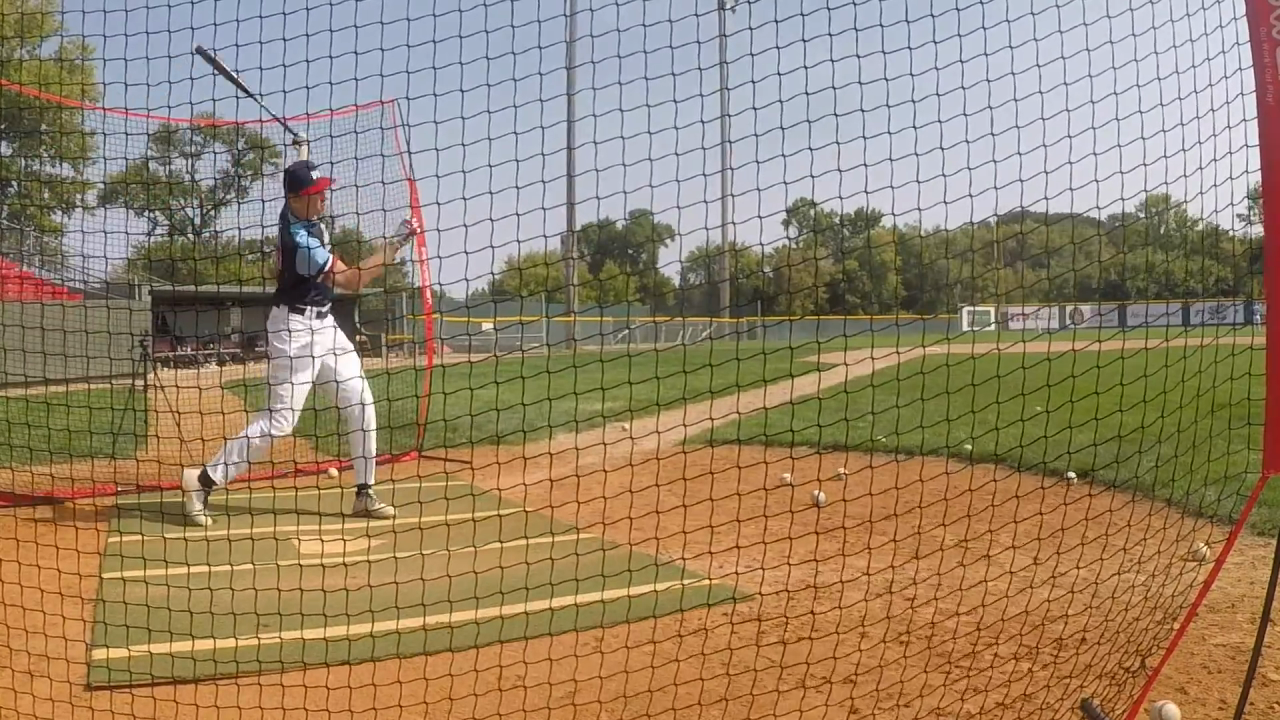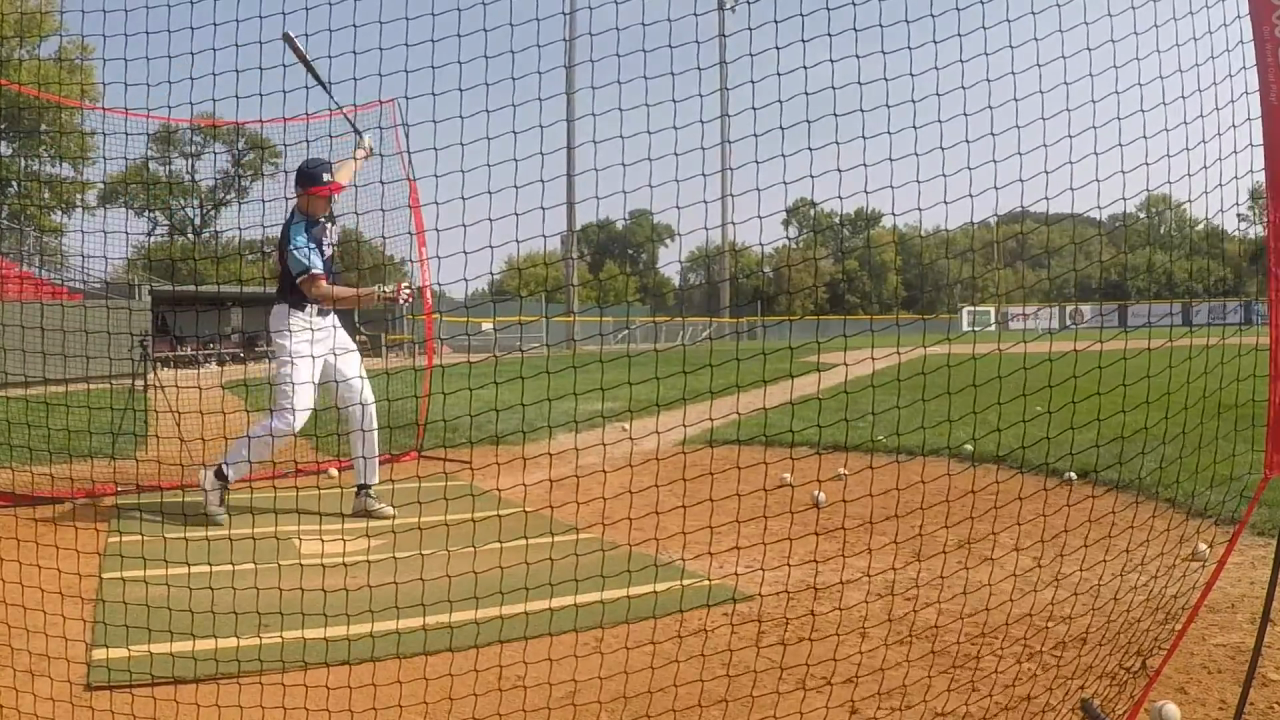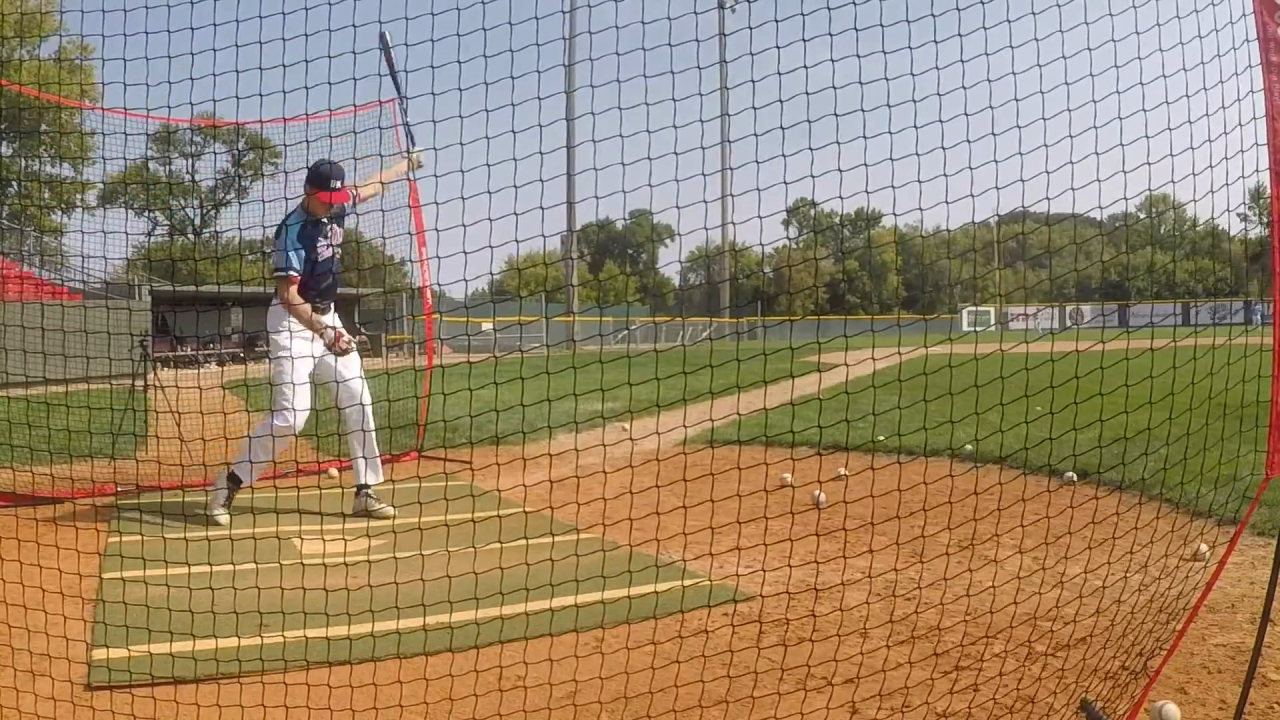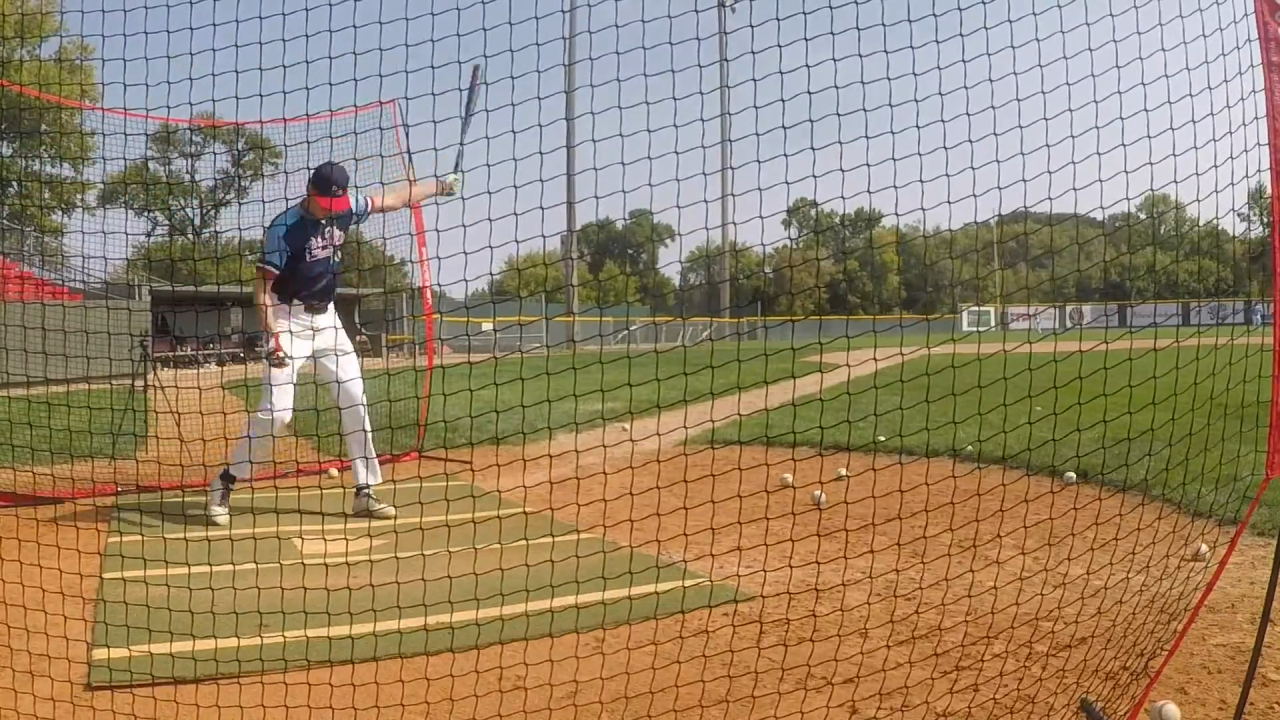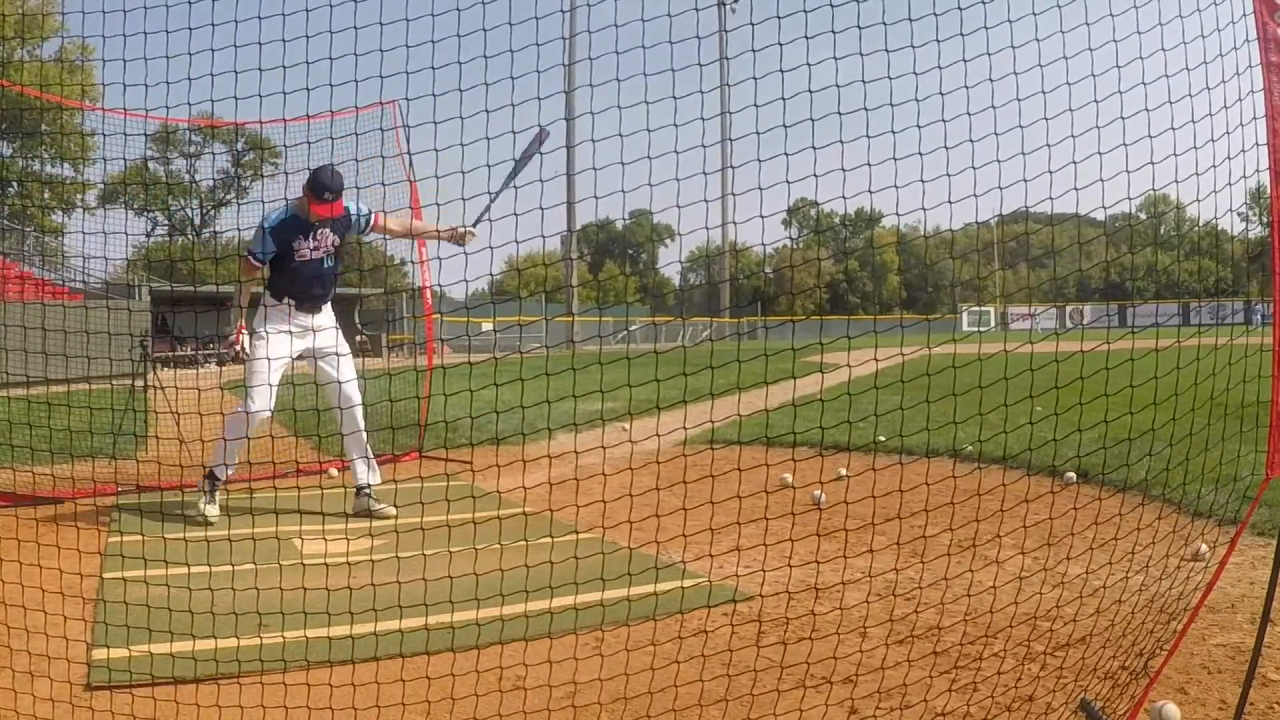
dt=0.1s
person 1, frame 1
left shoulder: (296, 210)
right shoulder: (300, 240)
left elbow: (310, 183)
right elbow: (352, 281)
left wrist: (302, 157)
right wrist: (396, 241)
left hip: (324, 323)
right hip: (295, 327)
left knee: (360, 404)
right knee: (279, 419)
left ankle: (365, 494)
right ankle: (204, 481)
person 1, frame 2
left shoulder: (317, 209)
right shoulder: (298, 238)
left elbow: (341, 175)
right elbow: (323, 293)
left wrist: (360, 155)
right wrist: (381, 295)
left hip: (327, 321)
right hip: (297, 325)
left knee: (361, 403)
right knee: (289, 417)
left ankle: (364, 492)
right ankle: (220, 477)
person 1, frame 3
left shoulder: (334, 207)
right shoulder: (292, 231)
left elbow: (369, 187)
right elbow: (288, 296)
left wrist: (407, 165)
right wrist: (328, 333)
left hip: (326, 316)
right hip: (291, 323)
left knee: (357, 402)
right knee: (291, 416)
left ankle: (364, 491)
right ankle: (229, 482)
person 1, frame 4
left shoulder: (345, 209)
right shoulder: (284, 228)
left elbow: (391, 200)
right elbow: (262, 288)
left wrist: (438, 187)
right wrist: (273, 337)
left hip: (325, 317)
right hip: (288, 319)
left knee: (354, 402)
right knee: (276, 410)
left ankle: (364, 492)
right ankle: (226, 482)
person 1, frame 5
left shoulder: (346, 215)
right shoulder: (276, 226)
left elbow: (393, 226)
right elbow: (249, 274)
left wrist: (445, 233)
right wrist: (239, 322)
left hip: (322, 318)
right hip: (279, 319)
left knee: (350, 402)
right knee: (256, 408)
left ankle: (365, 492)
right ankle: (213, 482)
